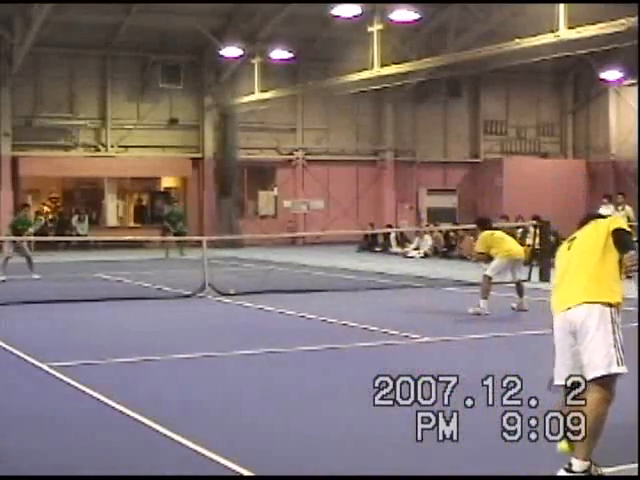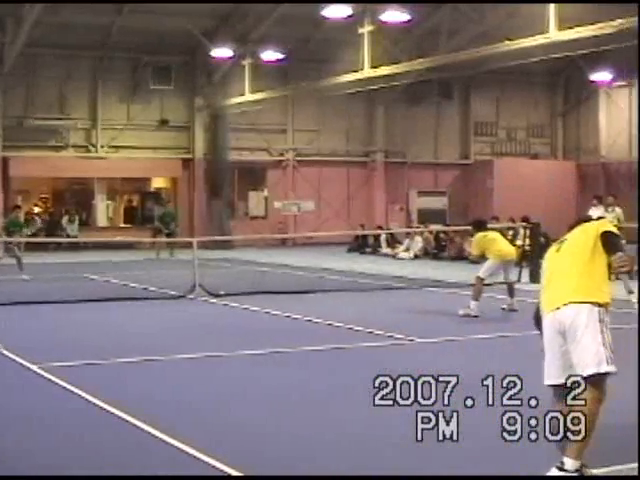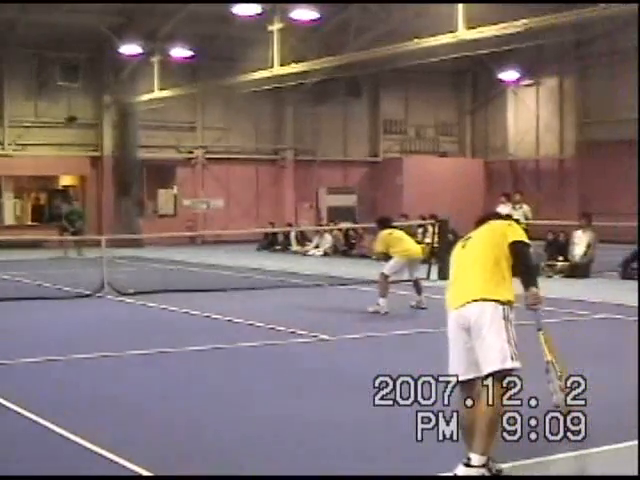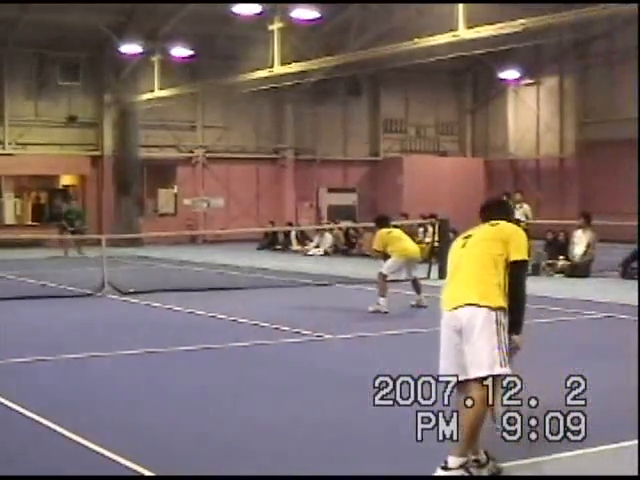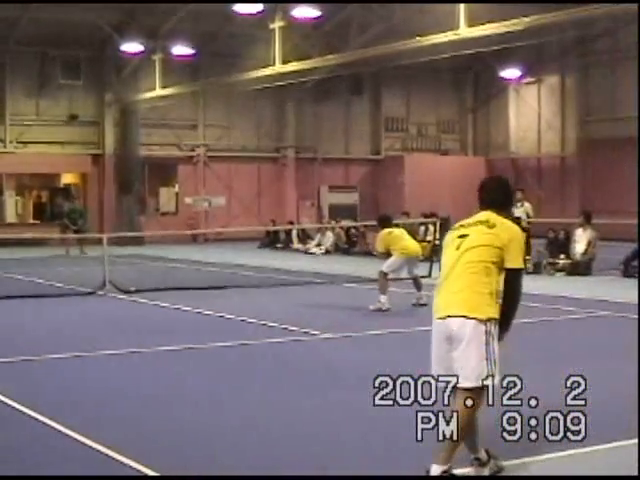
dt=0.3s
person 1, frame 1
left shoulder: (566, 247)
right shoulder: (611, 224)
right elbow: (622, 235)
right wrist: (630, 253)
left hip: (562, 311)
right hip: (595, 307)
right knee: (601, 389)
left ankle: (578, 463)
right ankle: (577, 467)
person 1, frame 2
left shoulder: (555, 249)
right shoulder: (599, 226)
right elbow: (609, 237)
left wrist: (549, 338)
right wrist: (618, 254)
left hip: (551, 312)
right hip: (584, 307)
left knee: (563, 394)
right knee: (592, 388)
left ankle: (568, 464)
right ankle: (569, 467)
person 1, frame 3
left shoulder: (462, 244)
right shoulder: (508, 227)
right elbow: (521, 253)
right wrist: (531, 287)
left hip: (457, 309)
right hip: (489, 305)
left knee: (470, 389)
right knee: (495, 384)
left ankle: (476, 459)
right ankle: (475, 463)
person 1, frame 4
left shoulder: (463, 238)
right shoulder: (512, 232)
right elbow: (516, 282)
right wrist: (514, 330)
left hip: (451, 309)
right hip: (482, 308)
left knee: (466, 389)
right knee: (482, 387)
left ankle: (477, 459)
right ankle: (453, 465)
person 1, frame 5
left shoulder: (458, 228)
right shoulder: (510, 231)
right elbow: (512, 287)
right wrist: (503, 326)
left hip: (442, 312)
right hip: (473, 315)
left knee: (464, 393)
right knee: (470, 395)
left ankle: (480, 459)
right ankle: (438, 469)
